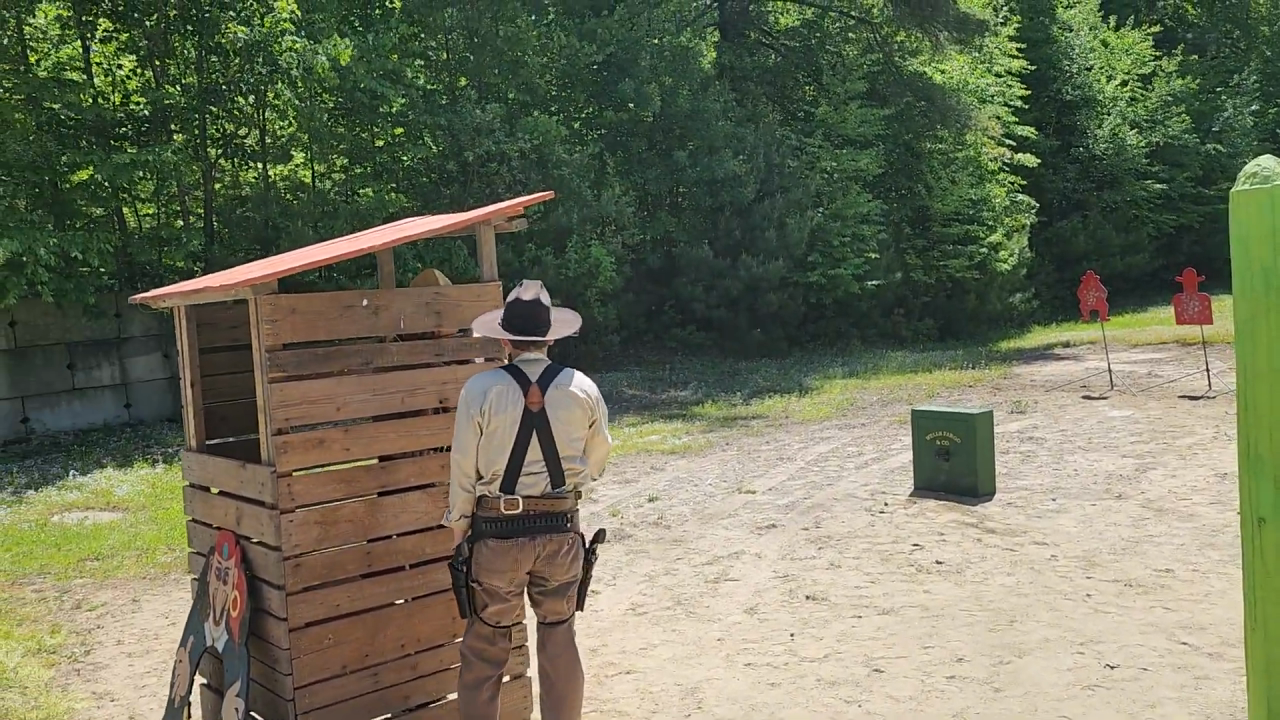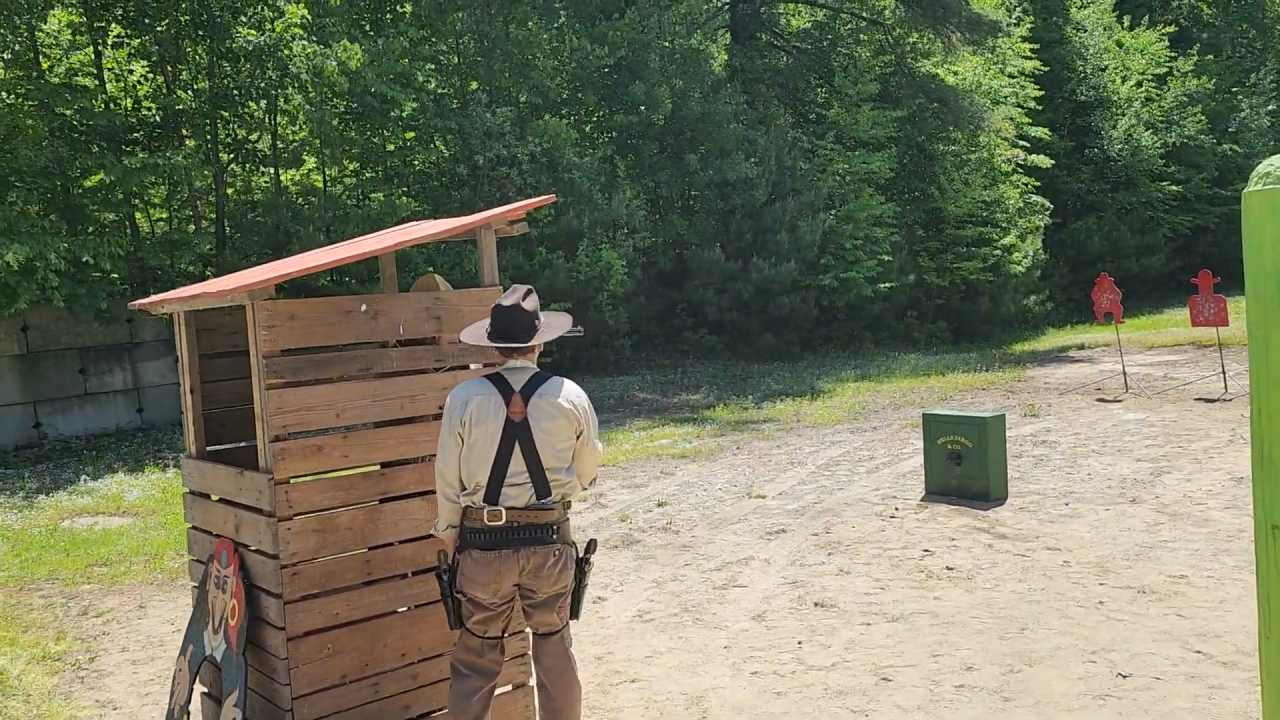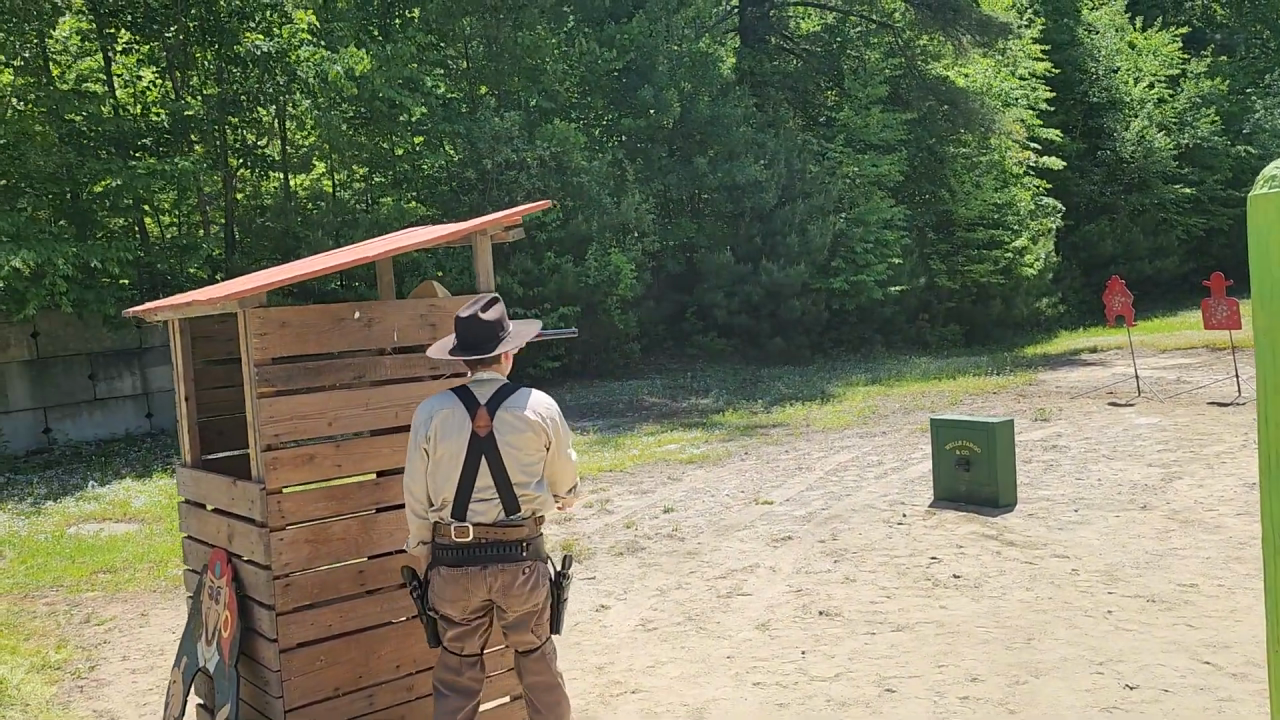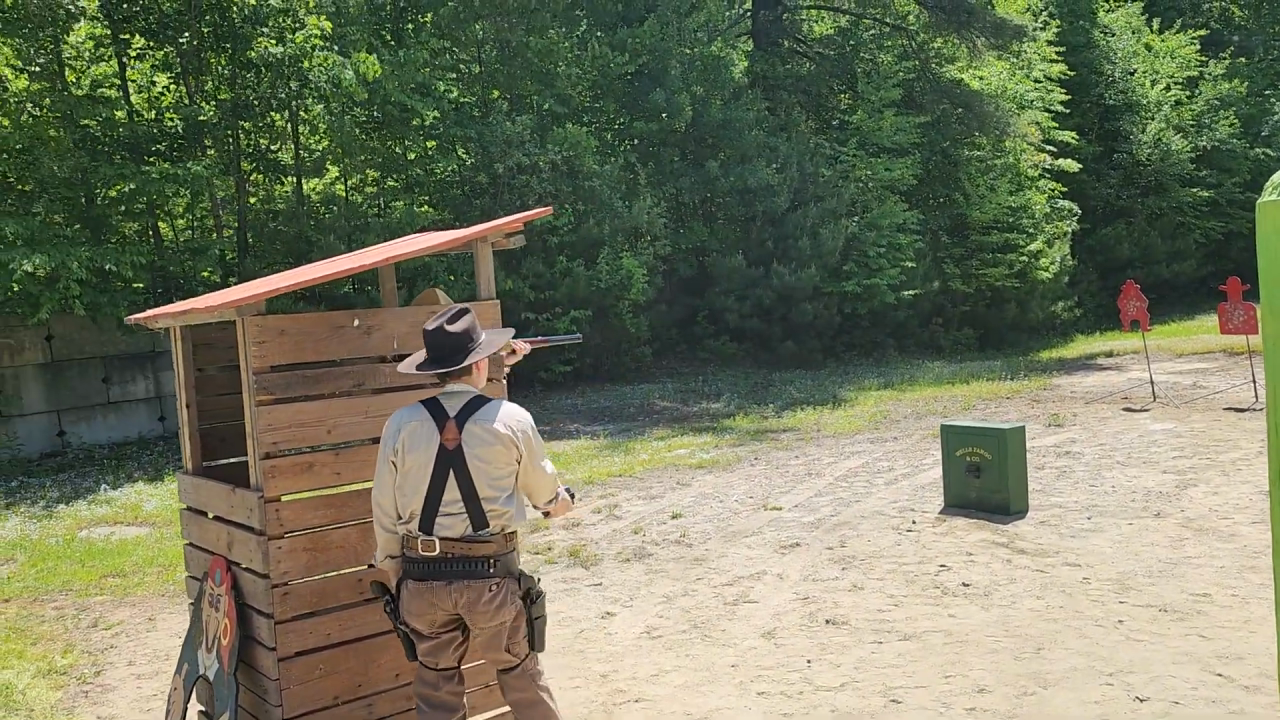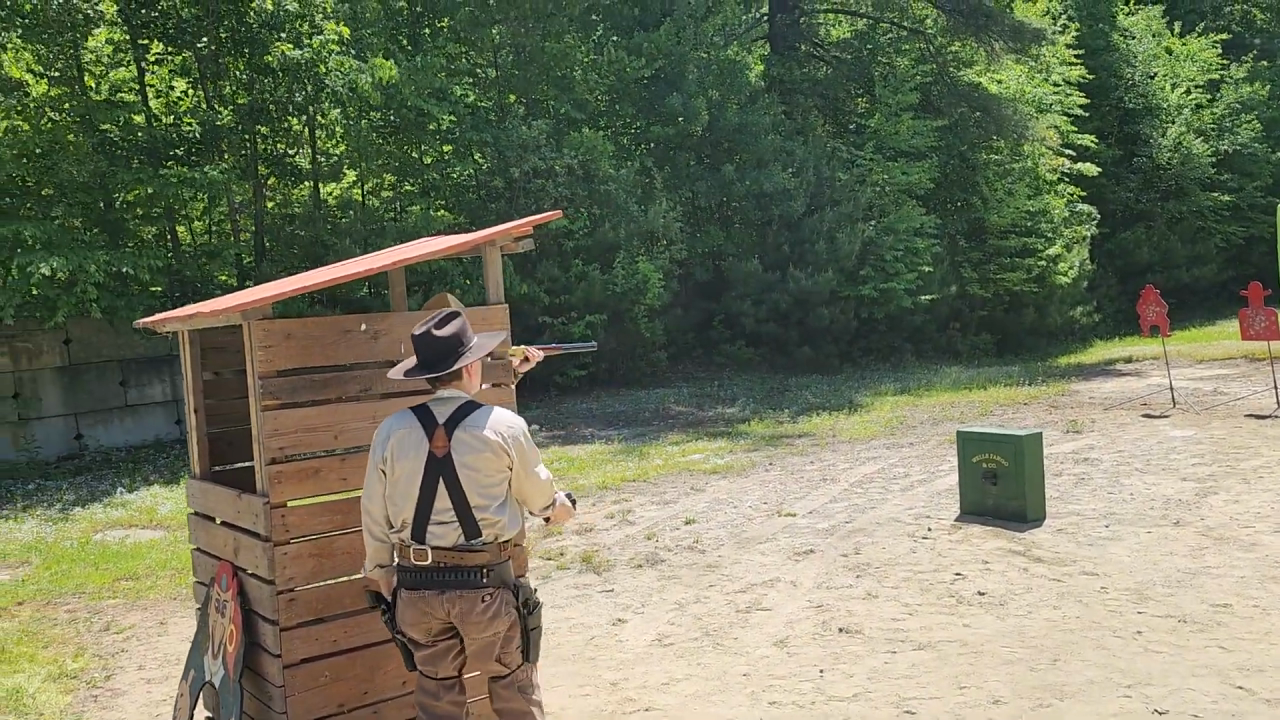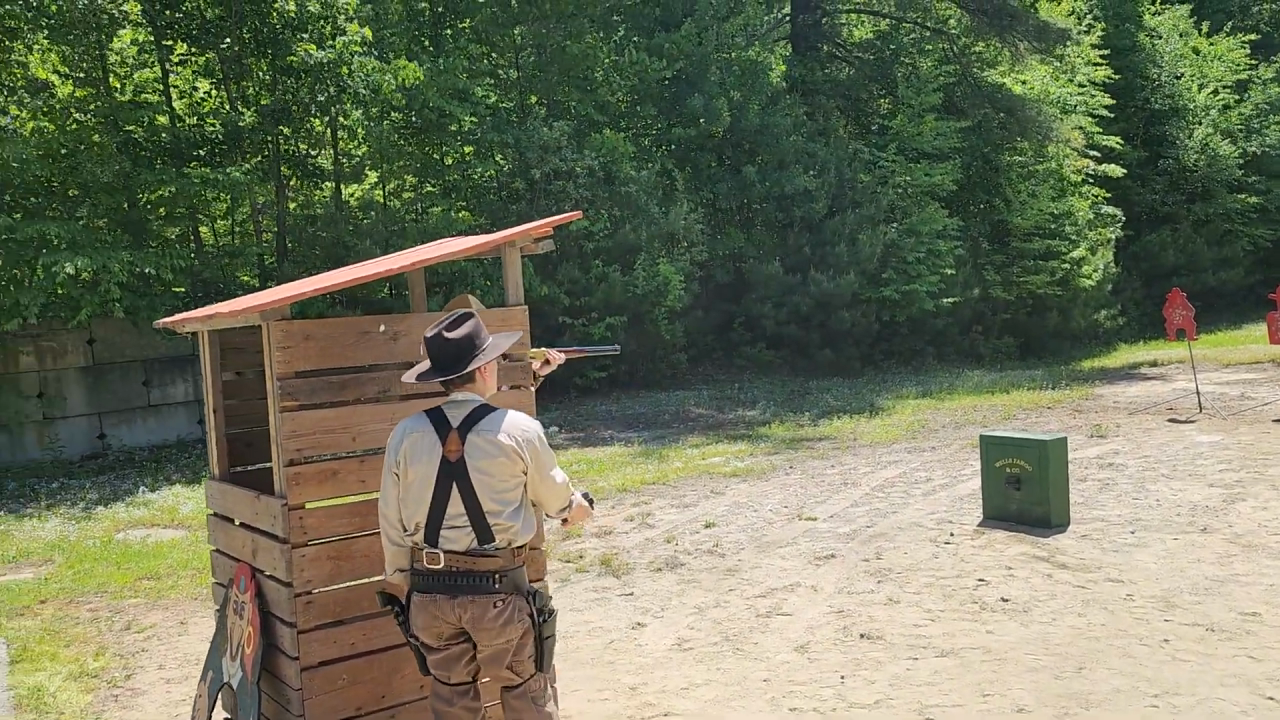
dt=0.2s
person 1, frame 1
left shoulder: (481, 389)
right shoulder: (582, 388)
left elbow: (463, 469)
right elbow: (597, 462)
left wrist: (459, 526)
left hip: (497, 532)
right hip: (559, 531)
left knee: (484, 649)
right knee: (559, 640)
person 1, frame 2
left shoulder: (465, 397)
right shoulder: (569, 396)
left elbow: (448, 478)
right elbow: (588, 471)
left wrist: (450, 535)
left hip: (484, 544)
right hip: (548, 542)
left knee: (474, 661)
right knee: (553, 650)
person 1, frame 3
left shoulder: (432, 411)
right shoulder: (540, 407)
left elbow: (417, 494)
right elbow: (565, 481)
left wrist: (422, 550)
right wrist: (565, 496)
left hip: (455, 562)
right hip: (520, 558)
left knee: (457, 679)
right knee: (538, 664)
person 1, frame 4
left shoulder: (401, 423)
right shoulder: (512, 419)
left elbow: (385, 507)
right elbow: (544, 490)
left wrist: (392, 565)
right wrist: (559, 502)
left hip: (424, 578)
right hip: (491, 575)
right knee: (522, 677)
person 1, frame 5
left shoulder: (392, 431)
right shoulder: (505, 426)
left elbow: (375, 516)
right elbow: (540, 494)
left wrist: (383, 576)
right wrist: (560, 507)
left hip: (420, 587)
right hip: (486, 584)
person 1, frame 6
left shoulder: (407, 434)
right shoulder: (519, 430)
left elbow: (392, 521)
right elbow: (556, 497)
left wrist: (403, 582)
right wrist: (578, 508)
left hip: (433, 591)
right hip: (499, 589)
